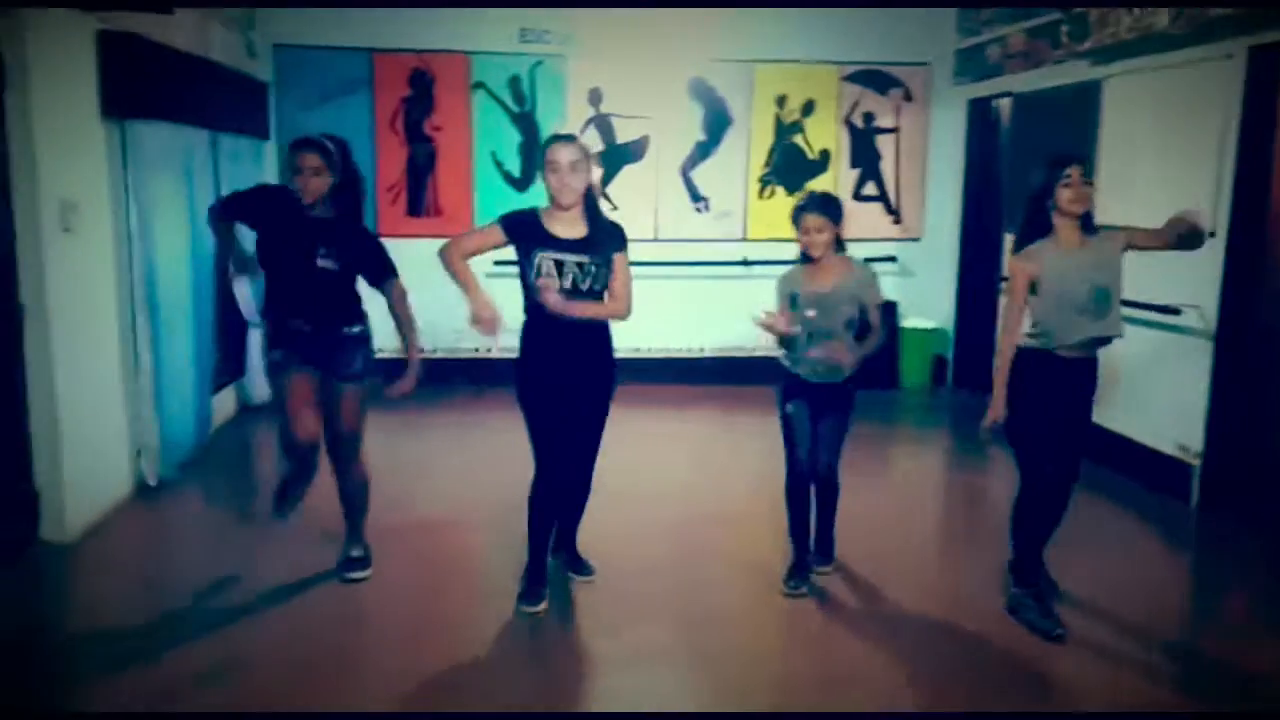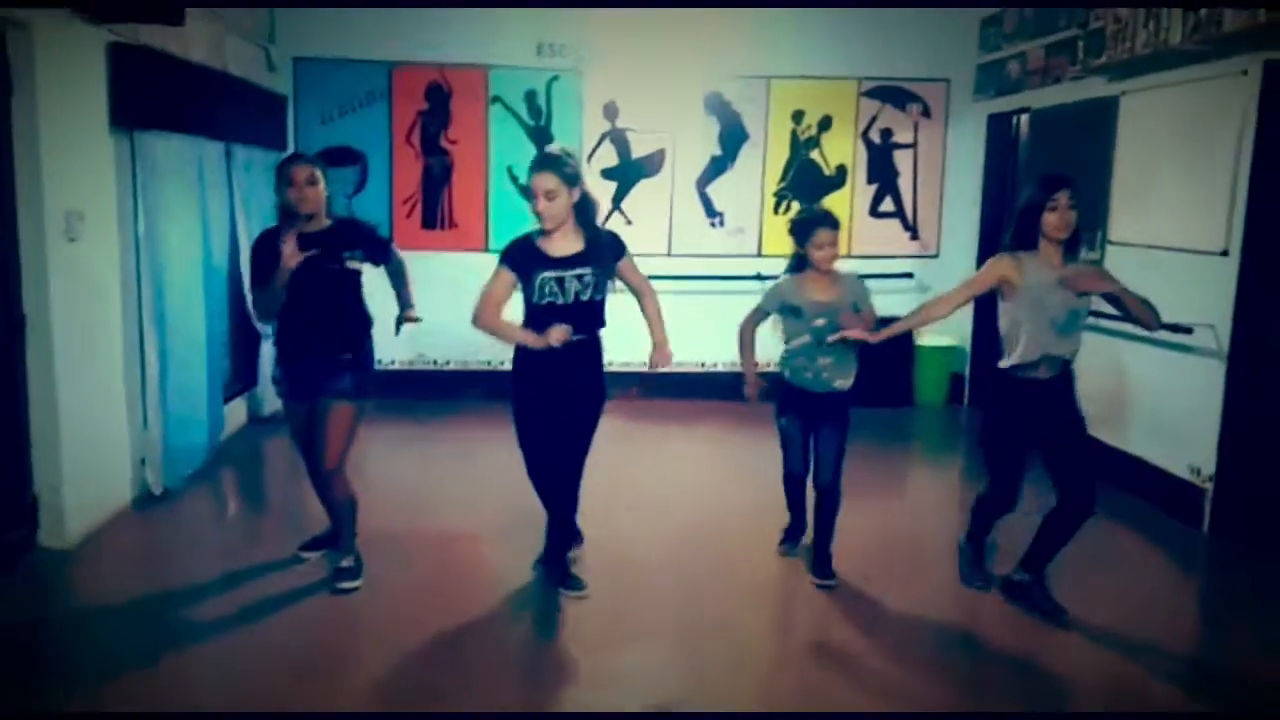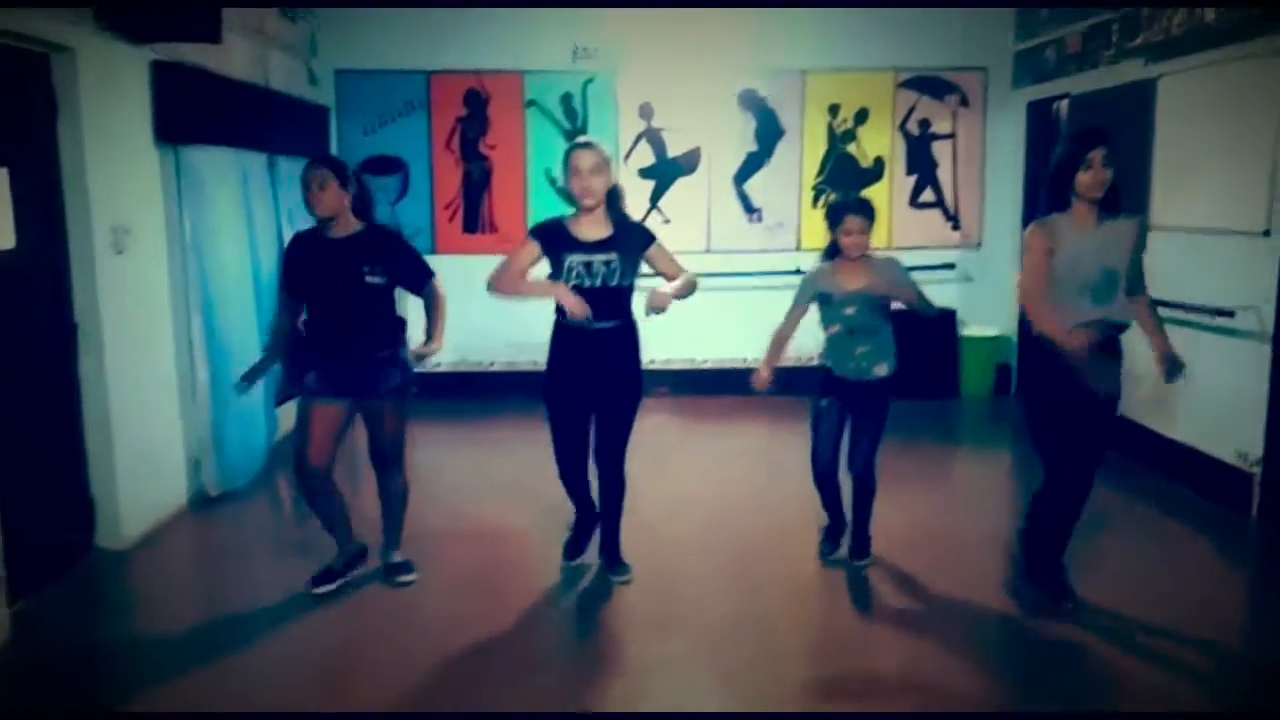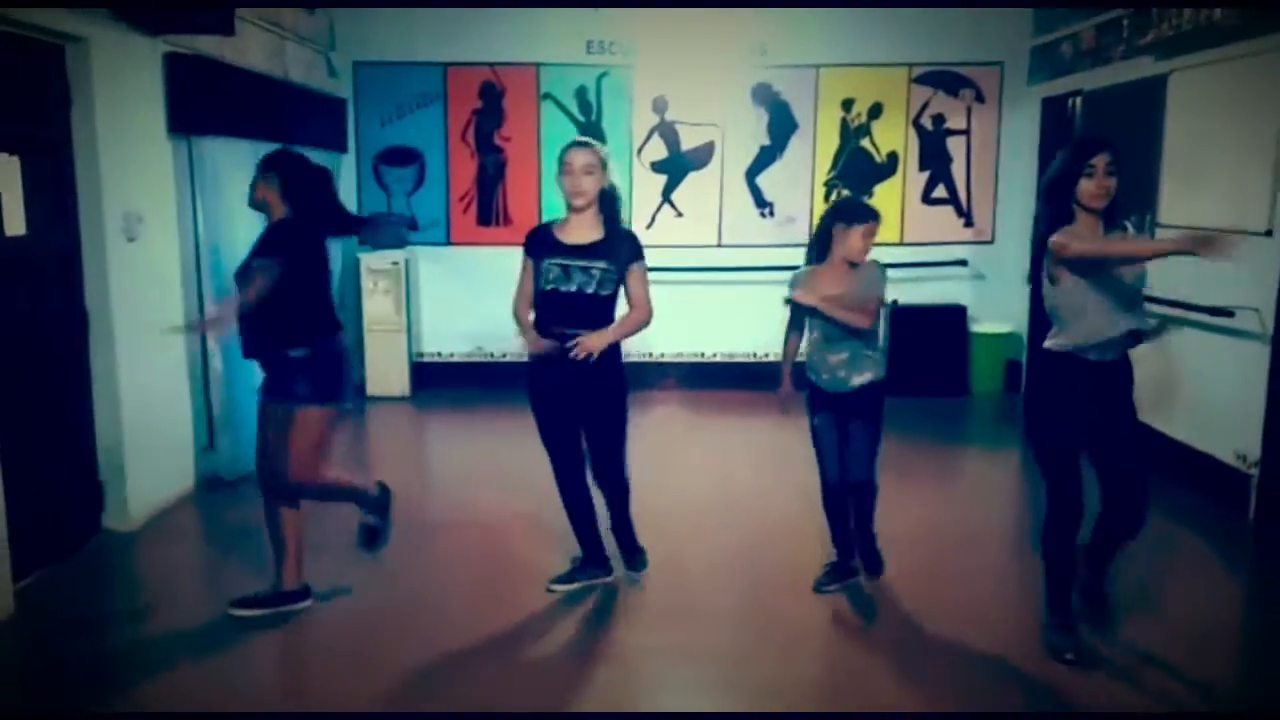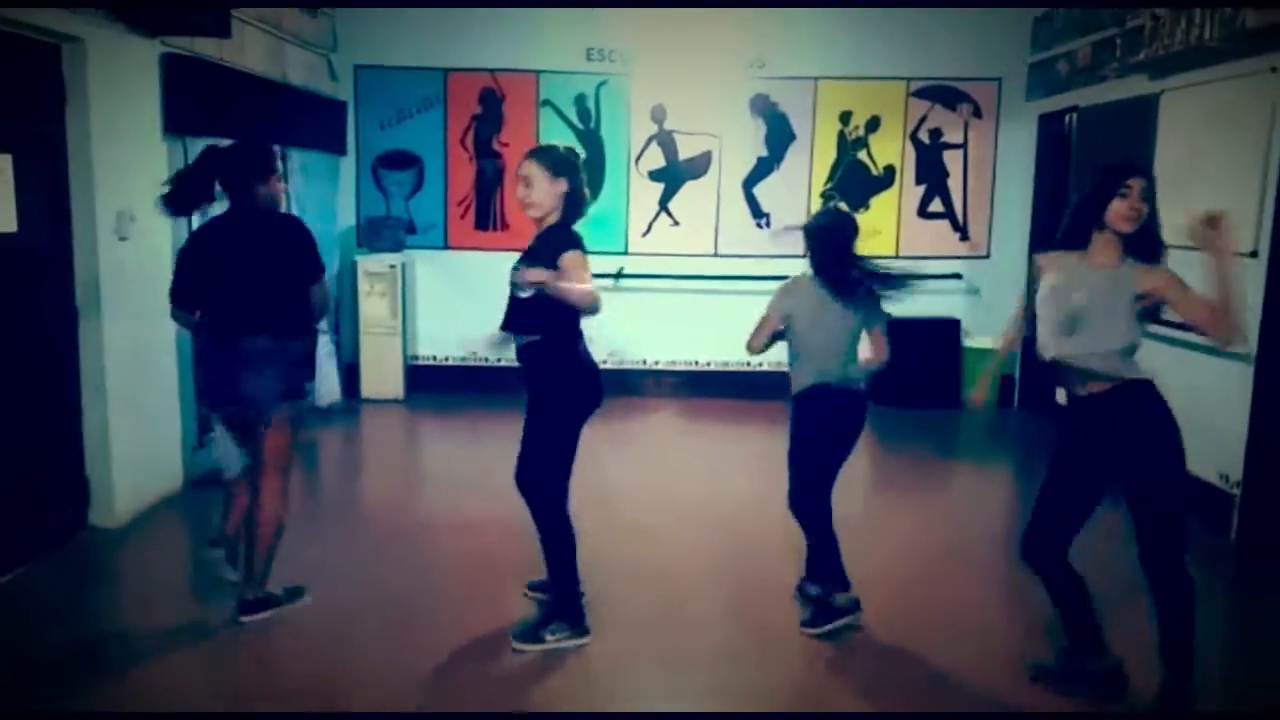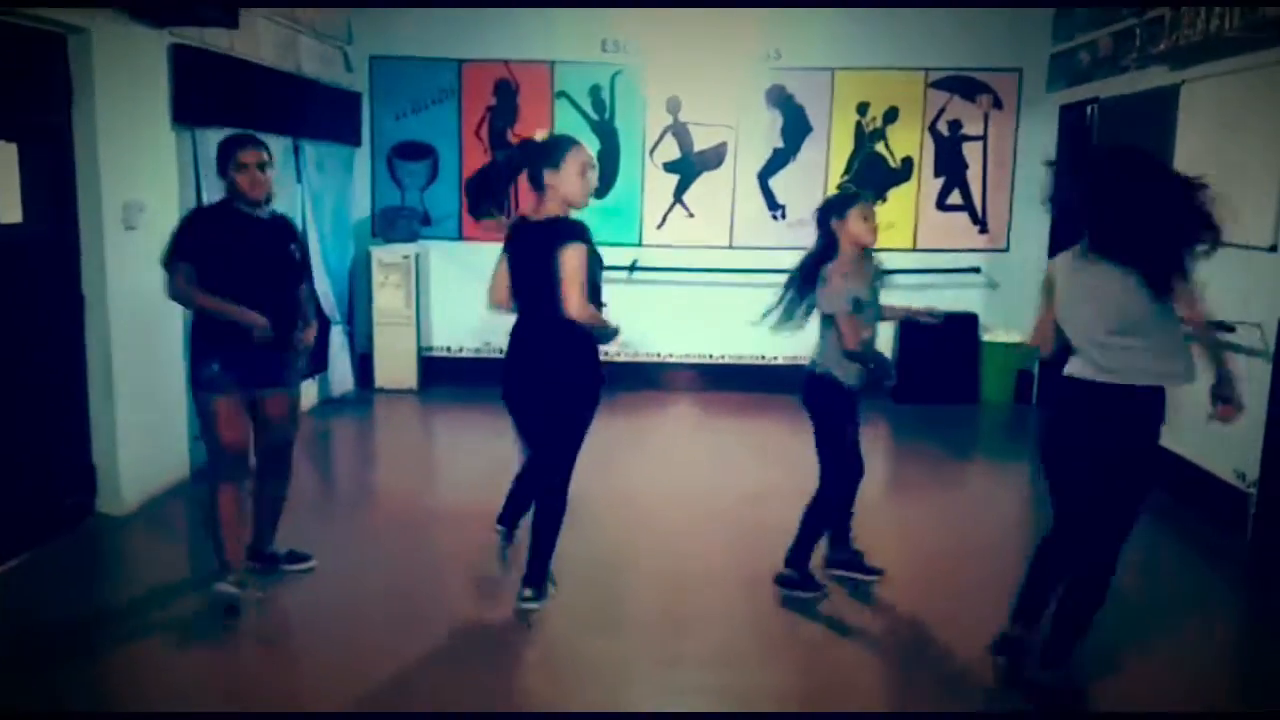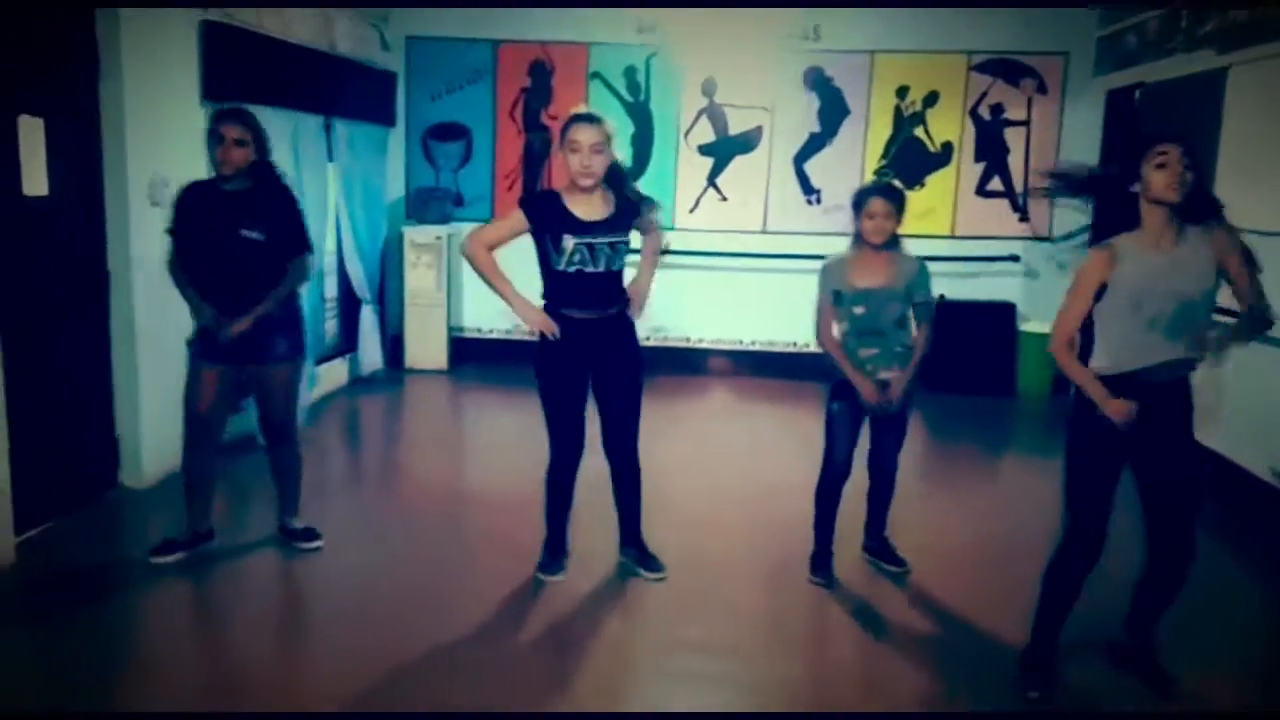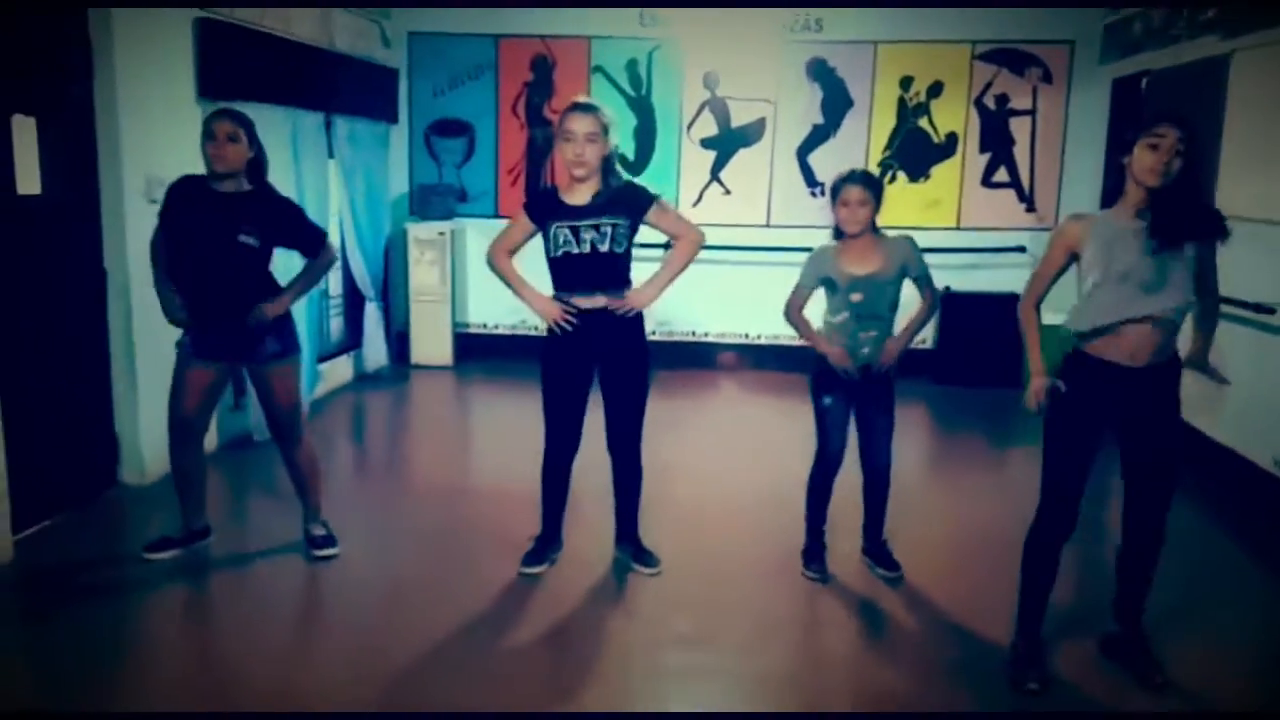
dt=0.4s
person 1, frame 1
left shoulder: (1111, 242)
right shoulder: (1031, 257)
left elbow: (1182, 241)
right elbow: (1009, 330)
left wrist: (1184, 228)
right wrist: (1000, 397)
left hip: (1079, 375)
right hip: (1035, 374)
left knee: (1060, 481)
right knee: (1038, 483)
left ankle: (1030, 565)
right ankle: (1022, 589)
person 1, frame 2
left shoulder: (1088, 274)
right shoulder: (1009, 266)
left elbow: (1150, 320)
right elbow: (946, 304)
left wrist: (1112, 290)
right wrist: (884, 333)
left hip: (1059, 395)
right hip: (1014, 393)
left knee: (1080, 498)
right knee: (1004, 495)
left ankle: (1027, 578)
right ankle: (972, 549)
person 1, frame 3
left shoulder: (1129, 229)
right shoulder: (1043, 233)
left elbow: (1137, 296)
right elbow: (1033, 308)
left wrist: (1162, 345)
right wrist: (1082, 354)
left hip: (1105, 359)
right hip: (1052, 362)
left knee: (1081, 475)
right knee: (1062, 474)
left ankle: (1047, 565)
right ankle: (1027, 558)
person 1, frame 4
left shoulder: (1123, 236)
right shoulder: (1062, 240)
right elbow: (1106, 252)
left wrist: (1147, 325)
right wrist: (1185, 244)
left hip: (1113, 379)
right hip: (1060, 381)
left knee: (1131, 502)
right knee: (1065, 504)
left ankle: (1090, 574)
right ankle: (1060, 616)
person 1, frame 5
left shoulder: (1146, 276)
right shoulder: (1050, 263)
left elbow: (1223, 328)
right elbow: (1023, 323)
left wrist: (1219, 254)
right wrist: (989, 374)
left hip: (1135, 421)
right hip: (1083, 424)
left knee: (1162, 561)
right knee: (1041, 545)
left ankle: (1178, 678)
right ankle: (1090, 654)
person 1, frame 6
left shoulder: (1061, 266)
right shoulder: (1161, 256)
left elbow: (1043, 344)
right elbow: (1200, 326)
right wrist: (1225, 386)
left hip: (1070, 408)
right hip: (1127, 416)
left knee: (1069, 530)
right knee: (1100, 545)
left ankle: (1020, 633)
right ankle: (1046, 661)
person 1, frame 7
left shoulder: (1215, 241)
right shoulder: (1108, 256)
left elbow: (1258, 314)
right elbow: (1061, 343)
left wrist: (1225, 335)
right wrist: (1102, 398)
left hip: (1169, 409)
right hip: (1102, 409)
left knee: (1176, 548)
right knee: (1084, 541)
left ankle: (1135, 642)
right ankle: (1039, 650)
person 1, frame 8
left shoulder: (1192, 224)
right shoulder: (1082, 229)
left elbow: (1206, 297)
right elbow: (1030, 300)
left wrist: (1199, 349)
right wrist: (1036, 372)
left hip: (1157, 390)
right hip: (1088, 380)
left knee: (1147, 523)
right knee: (1056, 517)
left ankle: (1127, 633)
right ankle: (1027, 640)
person 2, frame 1
left shoulder: (609, 235)
right shoulder: (523, 225)
left elbow: (620, 306)
right elbow: (451, 251)
left wrist: (567, 304)
right wrist: (477, 299)
left hip: (592, 362)
right hip: (539, 360)
left knee: (582, 464)
right knee: (551, 467)
left ankle: (565, 545)
right ankle: (535, 571)
person 2, frame 2
left shoulder: (605, 245)
right shoulder: (520, 252)
left elbow: (642, 290)
right elbow: (484, 316)
left wrist: (658, 337)
right wrist: (536, 340)
left hip: (583, 372)
right hip: (532, 375)
left knee: (567, 468)
right knee: (540, 466)
left ankle: (556, 553)
right ankle: (564, 535)
person 2, frame 3
left shoulder: (633, 234)
right shoulder: (551, 233)
left elbow: (687, 279)
right elbow: (498, 281)
left wrist: (671, 288)
right wrist: (556, 290)
left hip: (620, 359)
right hip: (569, 359)
left knee: (611, 458)
right knee: (569, 458)
left ankle: (611, 549)
right ankle: (585, 519)
person 2, frame 4
left shoulder: (621, 242)
right shoulder: (539, 238)
left elbow: (642, 311)
right elbow: (524, 301)
left wrist: (606, 337)
right wrist: (529, 335)
left hip: (601, 370)
right hip: (548, 370)
left knee: (608, 468)
right knee: (566, 469)
left ankle: (627, 538)
right ankle: (592, 558)
person 2, frame 5
left shoulder: (558, 241)
right shoulder: (554, 240)
left elbow: (589, 298)
left wrist: (553, 282)
right wrist: (515, 328)
left hip: (559, 380)
right hip: (565, 376)
left knee: (546, 493)
right knee: (532, 479)
left ankle: (568, 616)
right ankle: (563, 577)
person 2, frame 6
left shoulder: (520, 233)
right shoulder: (572, 233)
left elbow: (498, 300)
right elbow: (576, 308)
right wrist: (606, 326)
left hip: (524, 366)
right hip: (566, 369)
left knee: (540, 460)
right knee: (557, 471)
left ankle: (506, 526)
right ankle: (534, 580)
person 2, frame 7
left shoulder: (628, 203)
right shoulder: (541, 206)
left elbow: (654, 234)
right elbow: (475, 246)
left wrist: (642, 282)
right wrist: (520, 305)
left hip: (616, 339)
right hip: (561, 341)
left knee: (623, 449)
right knee: (565, 451)
left ankle: (633, 543)
right ankle: (555, 545)
person 2, frame 8
left shoulder: (629, 197)
right shoulder: (542, 204)
left elbow: (690, 238)
right elbow: (499, 254)
left wrist: (650, 290)
right wrist: (535, 300)
left hip: (621, 333)
right hip: (568, 332)
left knee: (625, 443)
right knee: (559, 442)
left ankle: (628, 539)
right ankle: (549, 538)
person 3, frame 1
left shoulder: (352, 234)
right shoulder: (272, 204)
left elbow: (395, 294)
right elbow: (221, 211)
left wrist: (412, 360)
right wrist: (234, 252)
left hip: (345, 345)
right hip: (291, 343)
left knee: (346, 450)
right knee: (302, 437)
left ankle: (356, 543)
right ankle: (297, 474)
person 3, frame 2
left shoulder: (353, 234)
right shoulder: (269, 245)
left elbow: (392, 257)
right elbow: (266, 311)
left wrist: (405, 303)
right wrist: (284, 270)
left hip: (345, 364)
right hip: (294, 363)
left knee: (329, 466)
right knee: (313, 460)
left ankle: (348, 551)
right ankle: (338, 528)
person 3, frame 3
left shoulder: (384, 243)
right shoulder: (301, 248)
left elbow: (431, 290)
right elbow: (289, 309)
left wrist: (433, 338)
right wrist: (267, 359)
left hip: (382, 365)
right hip: (326, 370)
left knee: (387, 463)
right knee: (311, 467)
left ankle: (392, 550)
right ankle: (348, 549)
person 3, frame 4
left shoulder: (290, 233)
right shoulder: (285, 234)
left elbow: (268, 273)
left wrist: (228, 310)
left hip: (310, 368)
right hip: (284, 370)
left knee: (296, 477)
right knee: (271, 477)
left ankle: (373, 499)
right ankle: (290, 587)
person 3, frame 5
left shoulder: (200, 241)
right shoulder: (289, 231)
left elbow: (183, 313)
right elbow: (319, 299)
right wrist: (299, 334)
left hip: (219, 368)
right hip: (276, 365)
left knee: (259, 460)
right knee: (273, 477)
left ankle: (230, 537)
right ankle: (253, 592)
person 3, frame 6
left shoulder: (284, 228)
right shoulder: (207, 223)
left elbow: (301, 288)
right elbow: (180, 287)
left wrist: (309, 324)
right wrist: (245, 316)
left hip: (277, 358)
right hip: (221, 358)
left knee: (276, 456)
right knee: (230, 463)
left ankle: (262, 547)
right ankle: (231, 572)
person 3, frame 7
left shoulder: (274, 199)
right shoulder: (193, 198)
left elbow: (300, 268)
right elbow: (177, 260)
left wrist: (250, 317)
right wrist: (197, 302)
left hip: (272, 331)
right hip: (212, 333)
left knee: (280, 431)
right knee: (199, 433)
left ankle: (290, 519)
right ankle: (198, 529)
person 3, frame 8
left shoulder: (268, 206)
right shoulder: (182, 193)
left elbow: (324, 253)
right elbow: (161, 241)
left wrist: (284, 299)
right wrist: (166, 291)
left hip: (263, 331)
right hip: (203, 331)
left knee: (289, 432)
right knee: (183, 431)
left ankle: (314, 523)
right ankle: (194, 526)
person 4, frame 1
left shoulder: (859, 276)
right shoulder: (789, 279)
left elbow: (877, 330)
right elbow: (779, 329)
left wrist: (855, 351)
right wrist: (776, 327)
left hip: (836, 385)
right hip: (797, 383)
left knee: (824, 467)
right knee: (799, 467)
left ankle: (824, 545)
right ankle: (800, 557)
person 4, frame 2
left shoulder: (852, 285)
right shoulder: (783, 290)
left elbow: (872, 329)
right elbow: (746, 328)
left wrist: (860, 331)
right wrist: (750, 376)
left hip: (834, 396)
right hip: (793, 393)
left knee: (827, 478)
right knee: (794, 470)
left ankle: (821, 554)
right ankle: (796, 525)
person 4, frame 3
left shoulder: (890, 270)
right shoulder: (819, 279)
left elbow: (928, 308)
right elbow: (789, 325)
left wrist: (894, 293)
right wrist: (767, 365)
left hip: (874, 383)
right hip: (834, 380)
left knee: (862, 464)
right knee: (822, 462)
left ankle: (860, 536)
right ankle: (835, 522)
person 4, frame 4
left shoulder: (872, 276)
right shoulder: (805, 277)
left elbow: (865, 322)
right elbow: (795, 330)
left wrist: (813, 301)
right wrist: (786, 377)
left hip: (863, 392)
right hip: (821, 394)
left knee: (860, 478)
right knee: (832, 480)
left ankle: (866, 543)
right ankle: (844, 557)
person 4, frame 5
left shoulder: (793, 291)
right shoulder: (867, 290)
left elbow: (755, 345)
right elbow: (880, 354)
left wrist: (786, 332)
left hip: (815, 402)
right hip: (854, 402)
left knee: (803, 498)
right knee: (818, 493)
left ankle: (841, 596)
right ankle: (818, 582)
person 4, frame 6
left shoulder: (865, 269)
right shoulder: (833, 278)
right elbow: (851, 343)
left wrist: (910, 313)
right wrist: (882, 362)
left hip: (842, 389)
right hip: (829, 391)
left knee: (849, 472)
right knee: (836, 480)
left ankle: (839, 552)
right ankle: (792, 570)
person 4, frame 7
left shoulder: (912, 270)
right shoulder: (835, 269)
left elbow: (924, 329)
right elbow: (824, 331)
left wrist: (905, 379)
right wrist: (857, 379)
left hip: (893, 385)
right hip: (847, 383)
left knee: (884, 468)
right knee: (835, 467)
left ankle: (875, 540)
right ankle: (821, 551)
person 4, frame 8
left shoulder: (901, 249)
right shoulder: (824, 257)
left elbow: (931, 297)
right elbow: (792, 310)
left wrist: (904, 339)
right wrist: (822, 345)
left hip: (877, 371)
right hip: (833, 370)
left knee: (878, 461)
right knee: (829, 456)
left ankle: (874, 543)
right ankle: (814, 544)
